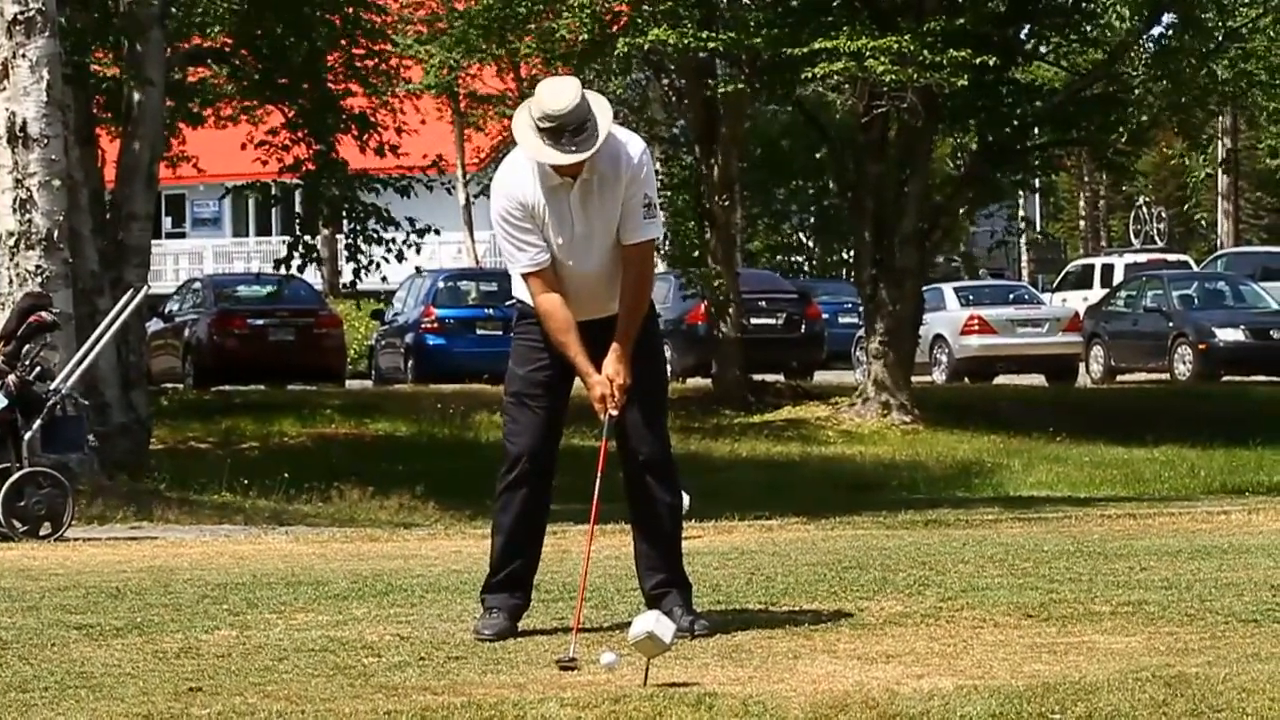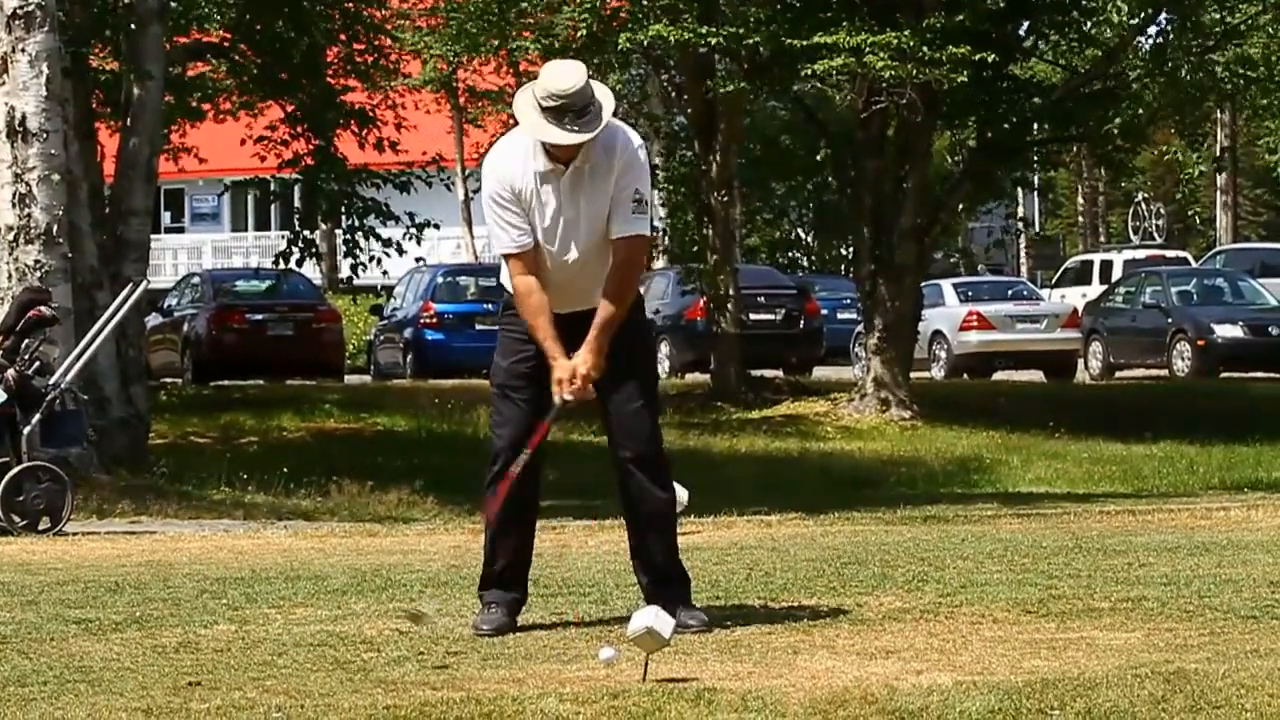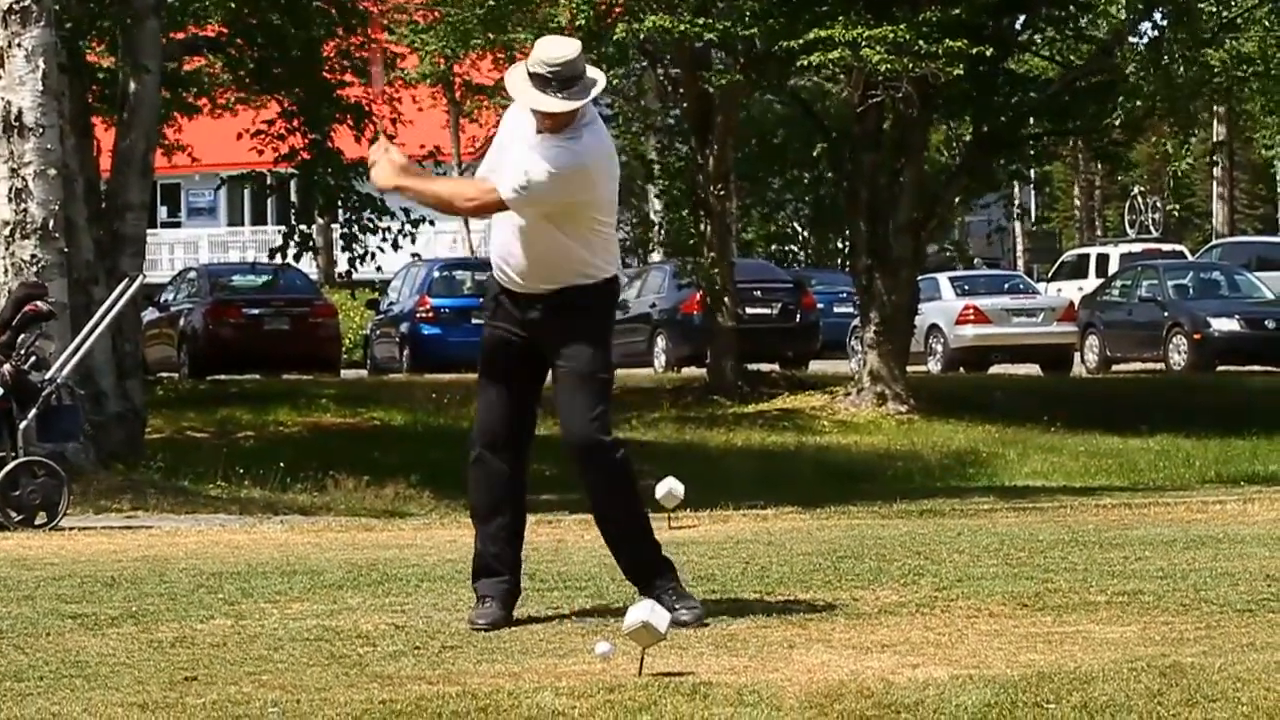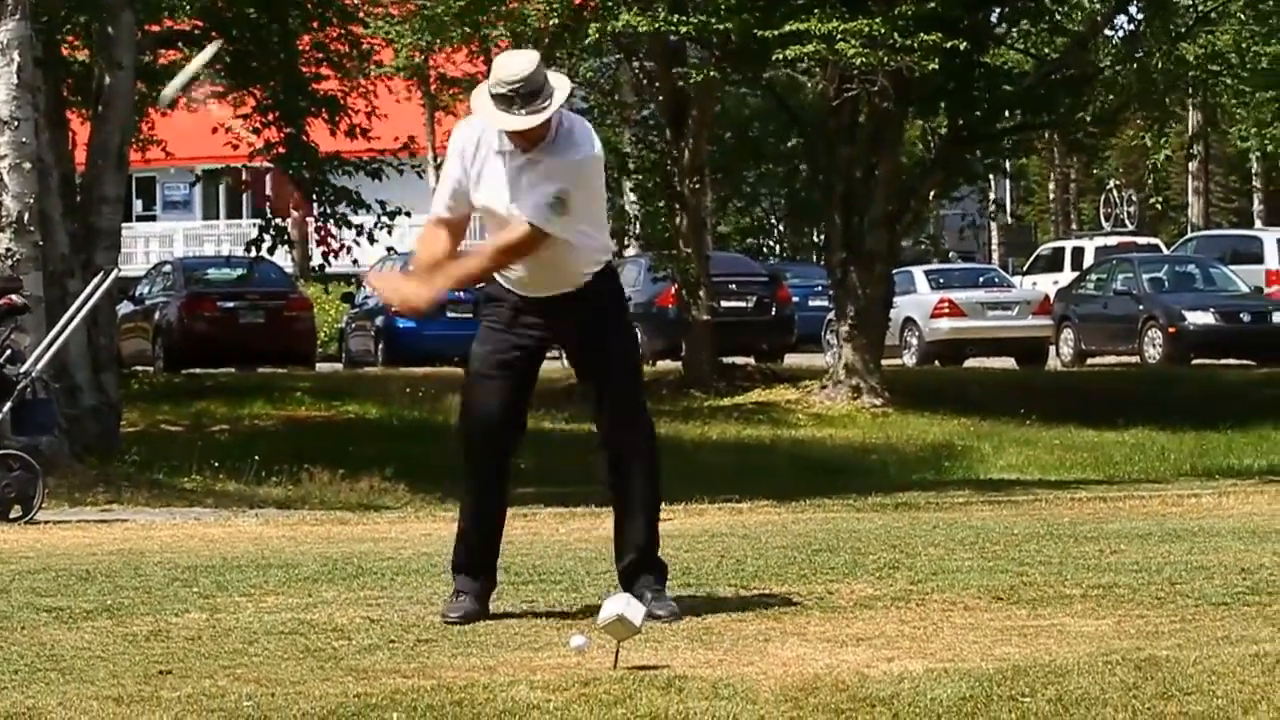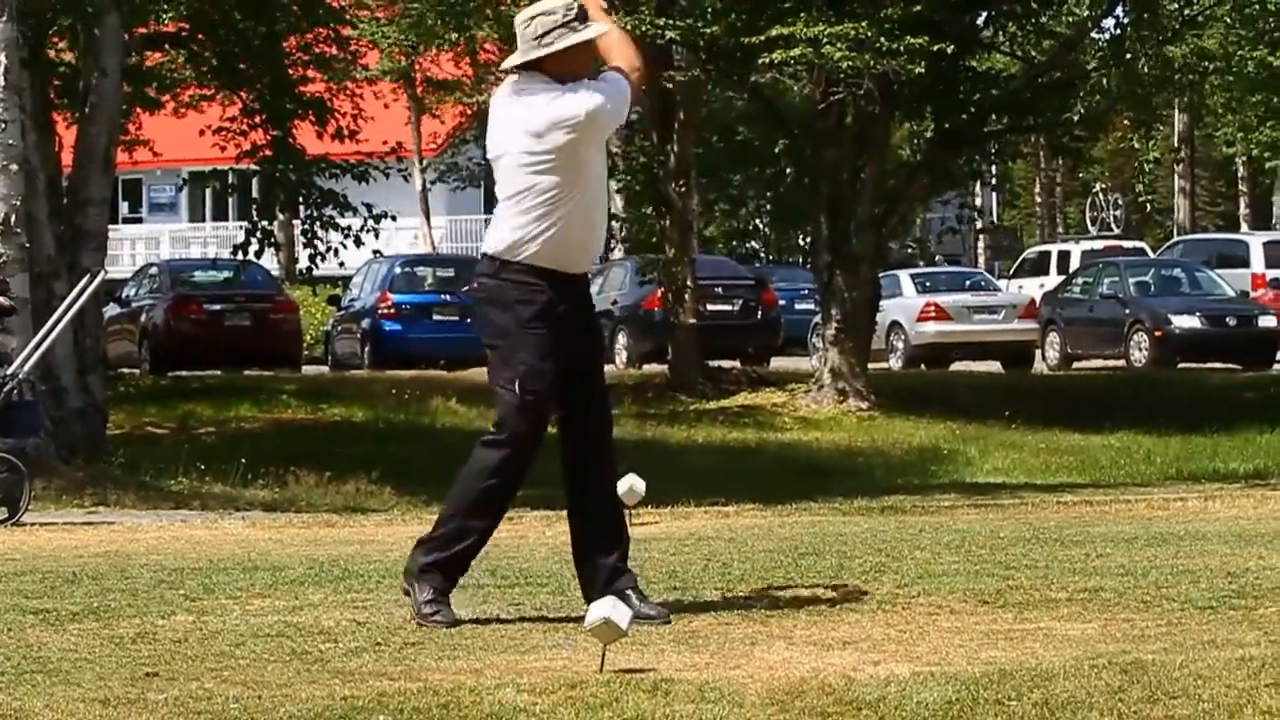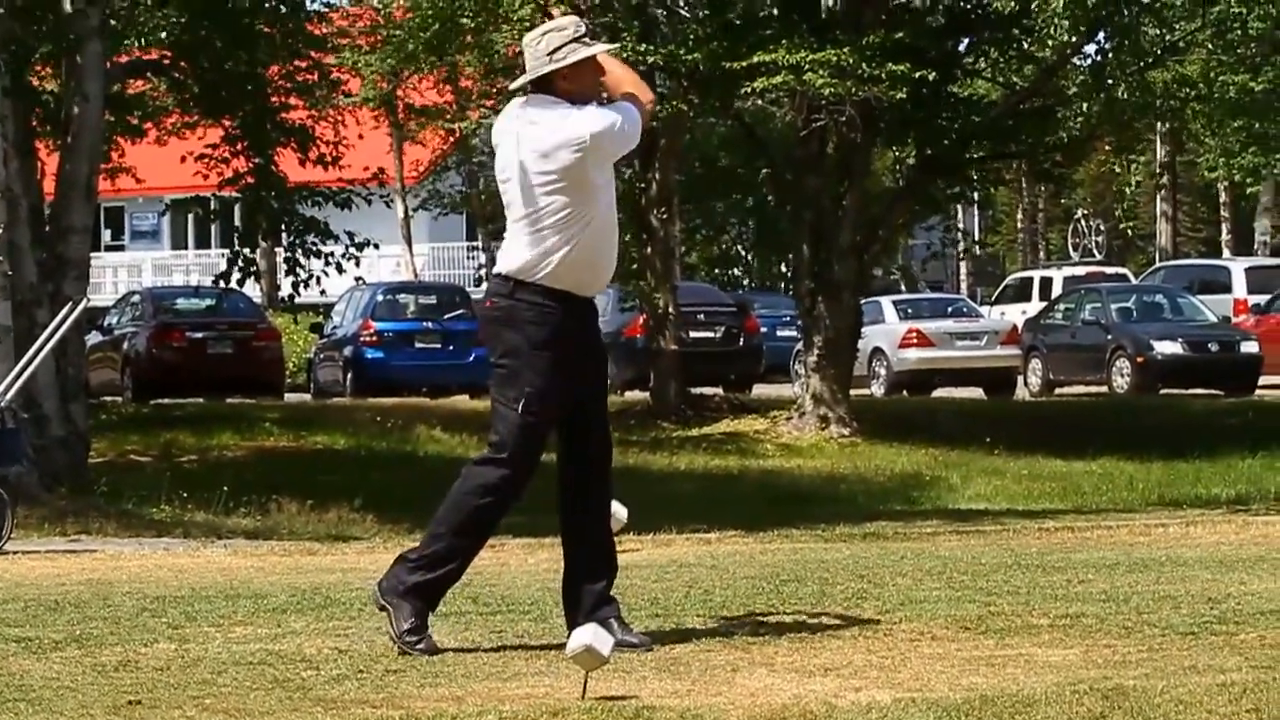
dt=0.4s
person 1, frame 1
left shoulder: (630, 155)
right shoulder: (513, 183)
left elbow: (639, 260)
right elbow: (544, 288)
left wrist: (620, 353)
right wrist: (588, 372)
left hip: (626, 317)
right hip: (544, 323)
left knee: (650, 457)
right knee: (526, 457)
left ankle: (669, 596)
right ankle: (503, 599)
person 1, frame 2
left shoulder: (625, 150)
right shoulder: (505, 164)
left elbow: (630, 257)
right elbow: (523, 272)
left wrist: (596, 348)
right wrist: (556, 358)
left hip: (613, 312)
right hip: (536, 315)
left knee: (641, 452)
right knee: (511, 452)
left ankle: (668, 592)
right ankle: (501, 595)
person 1, frame 3
left shoulder: (578, 153)
right shoulder: (522, 120)
left elbow: (481, 200)
right elbow: (483, 183)
left wrist: (401, 182)
right wrist: (411, 168)
left hip: (575, 305)
right hip: (512, 300)
left knee: (589, 441)
right knee: (493, 445)
left ankle: (657, 580)
right ankle: (495, 587)
person 1, frame 4
left shoulder: (577, 145)
right shoulder: (477, 144)
left elbow: (520, 240)
right elbow: (444, 223)
left wrist: (431, 286)
right wrist: (422, 276)
left hip: (589, 292)
right hip: (510, 300)
left knee: (629, 437)
right knee: (487, 437)
left ankle: (643, 579)
right ankle: (470, 582)
person 1, frame 5
left shoulder: (514, 96)
right shoulder: (575, 110)
right elbow: (630, 66)
left hip: (562, 287)
right hip: (523, 292)
left knee: (591, 434)
right knee: (515, 438)
left ankle: (608, 580)
right ankle: (430, 570)
person 1, frame 6
left shoulder: (518, 119)
right shoulder: (580, 131)
right elbow: (642, 101)
left wrist: (579, 42)
right wrist: (592, 48)
left hip: (570, 312)
right hip: (532, 314)
left knee: (589, 462)
right knee: (508, 459)
left ankle: (591, 607)
right ankle: (410, 585)
